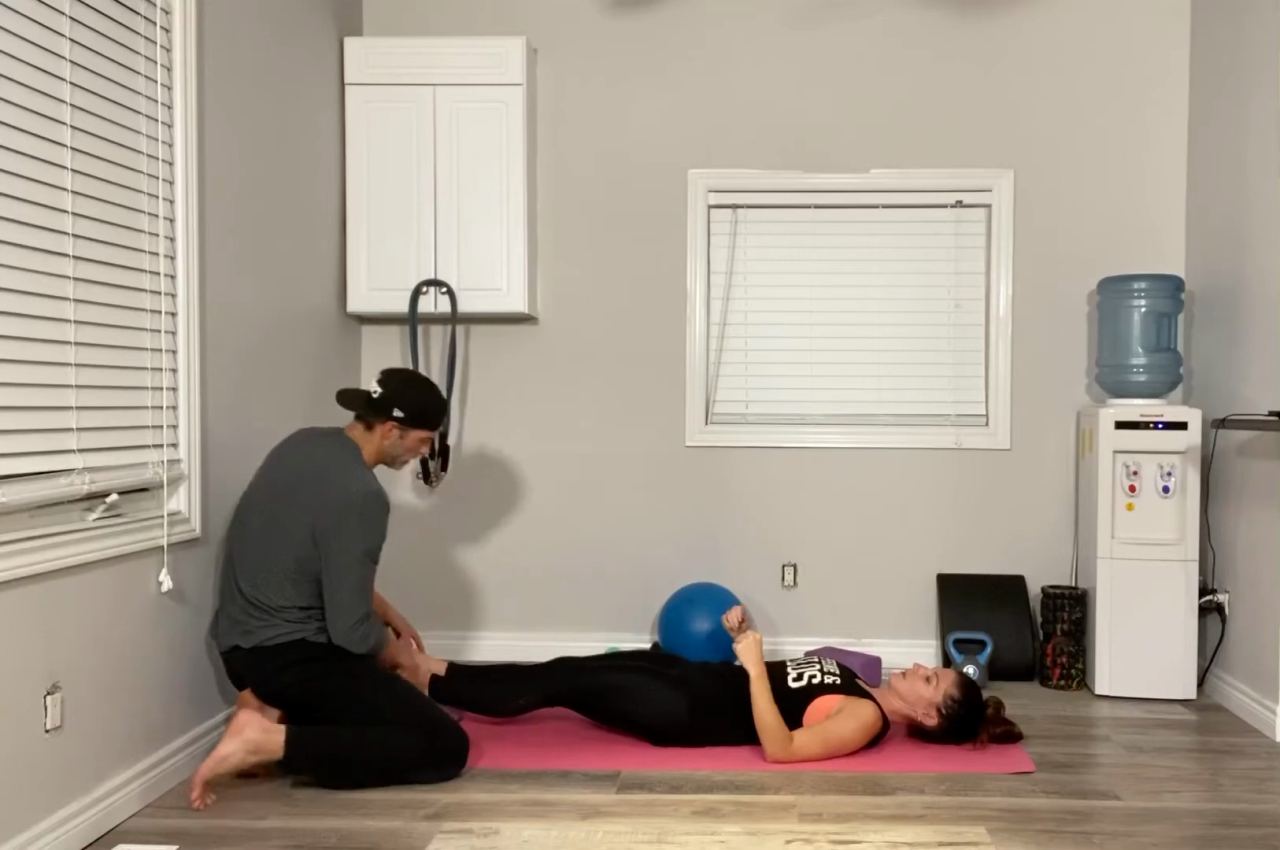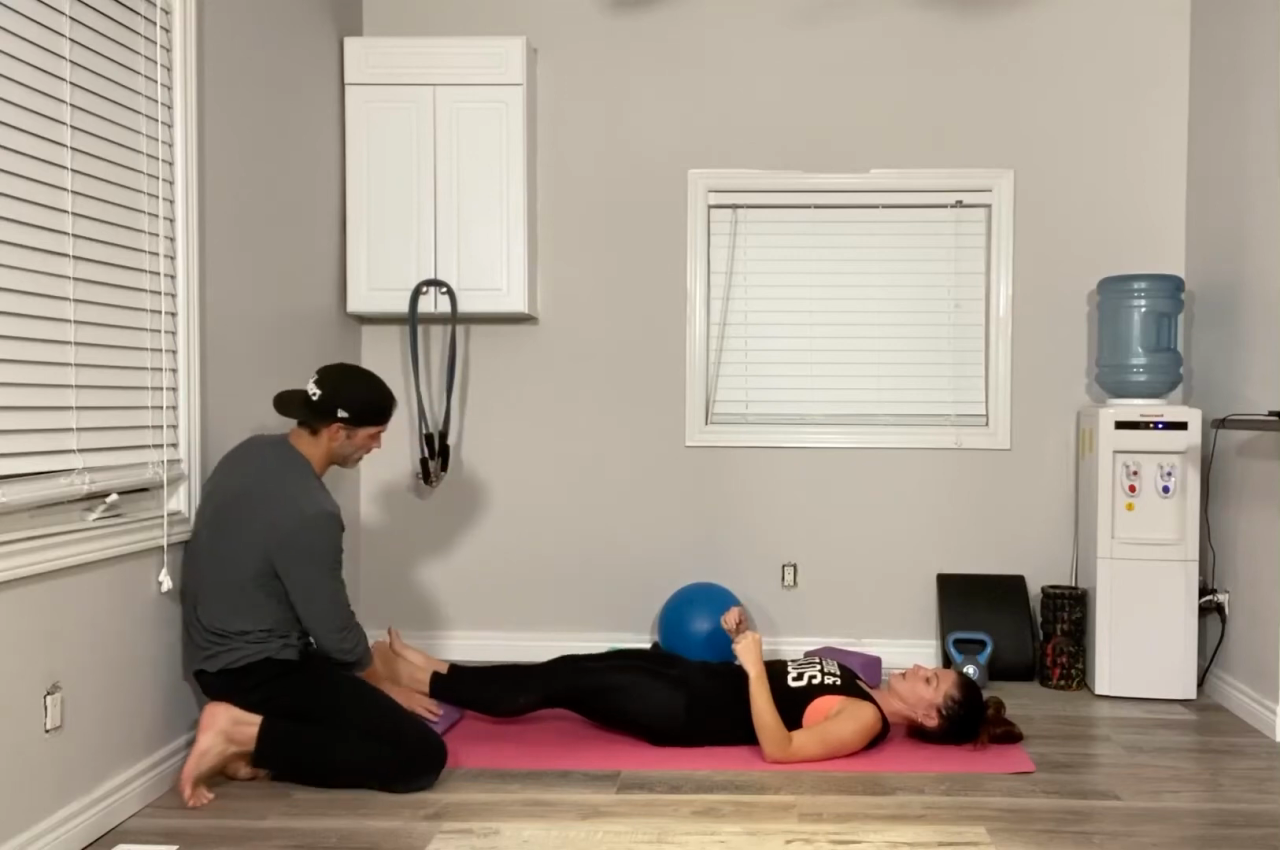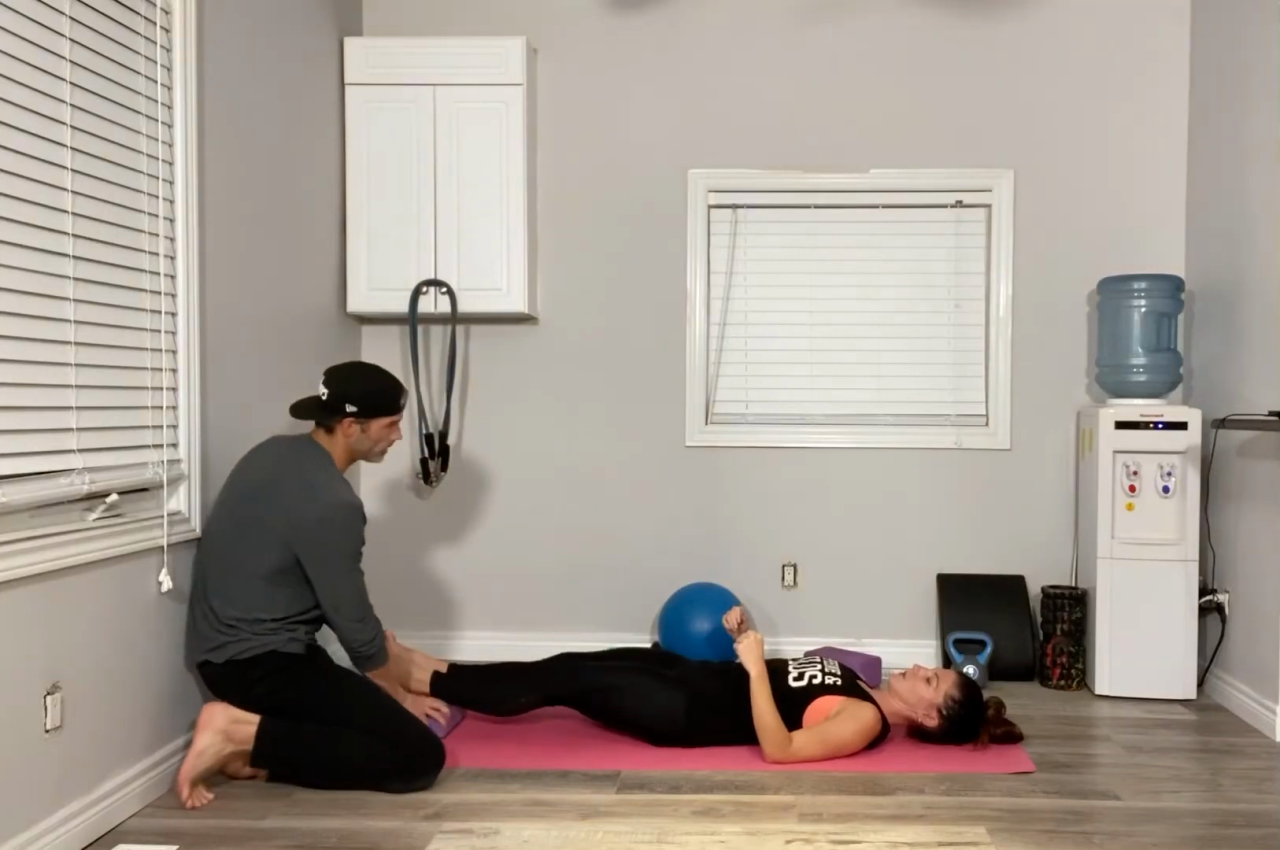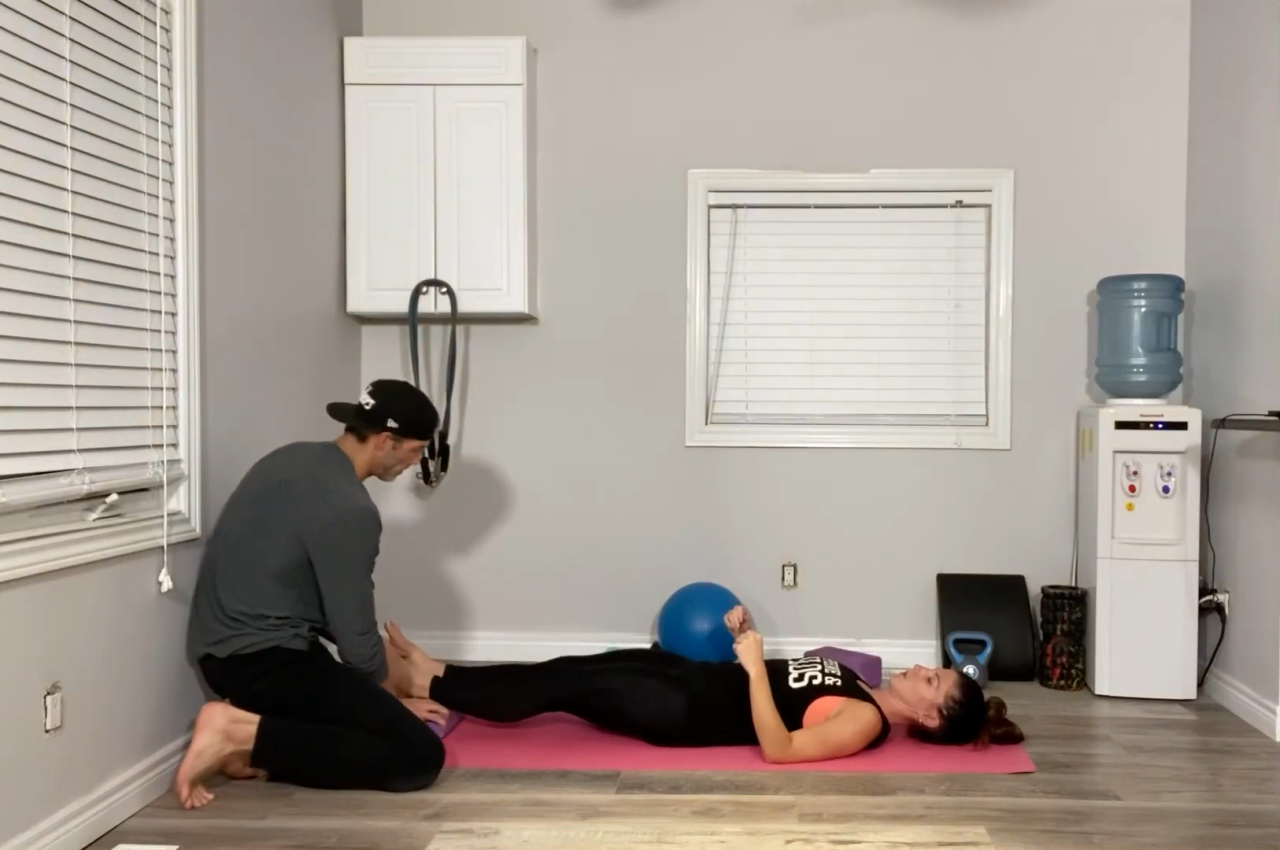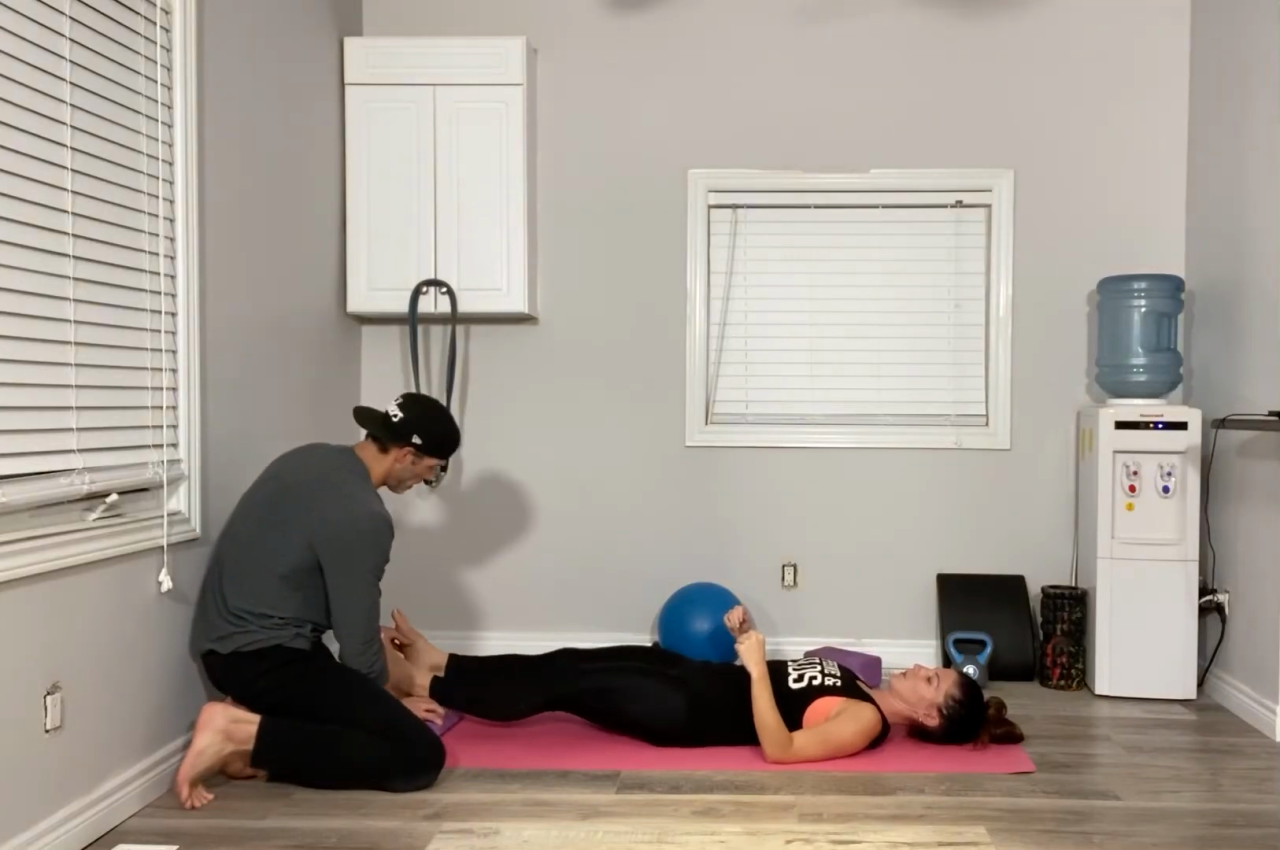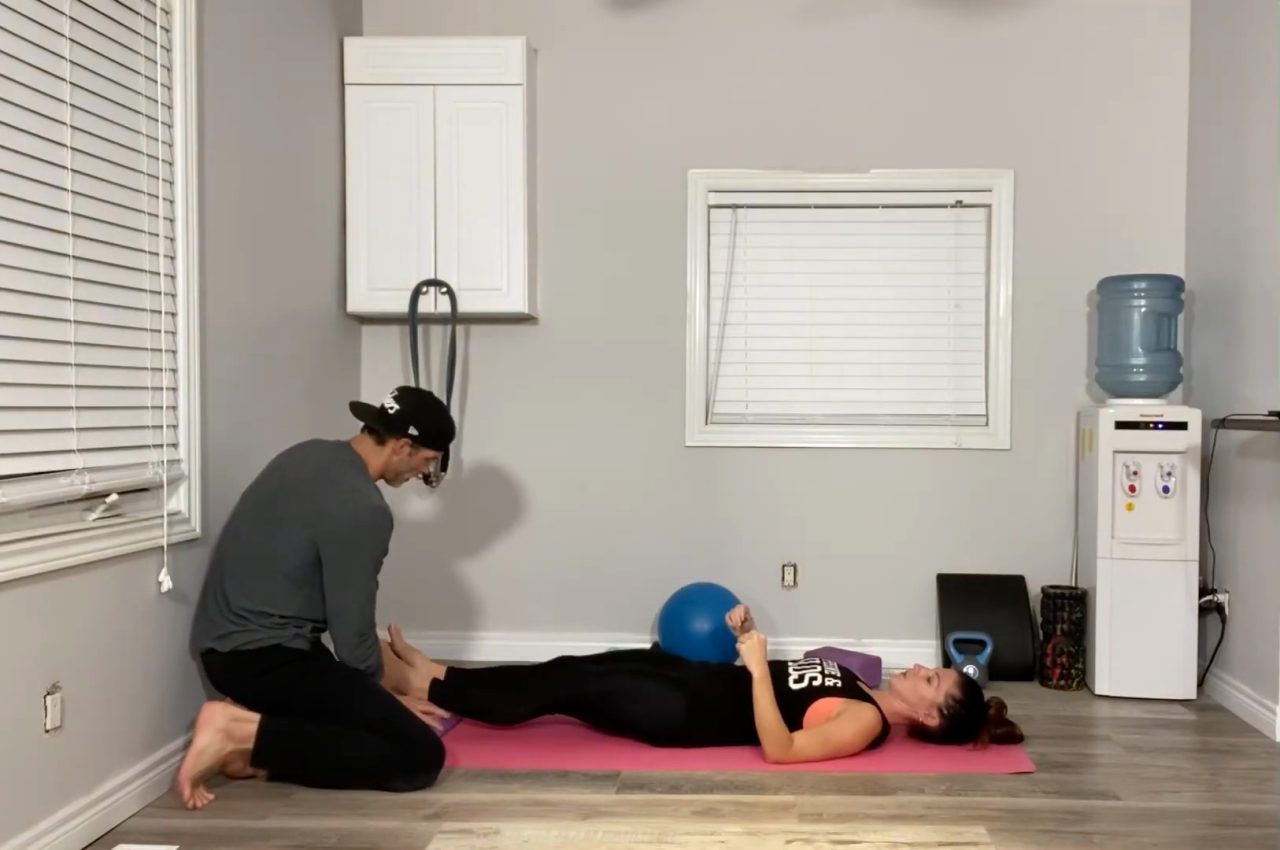
dt=0.4s
person 1, frame 1
left shoulder: (866, 720)
right shoulder: (863, 689)
left elbow: (779, 746)
left wrist: (751, 665)
right wrist: (745, 637)
left hip: (700, 714)
right hip: (706, 677)
left knee: (568, 686)
right knee: (571, 668)
left ankle: (431, 683)
right ankle: (438, 670)
person 1, frame 2
left shoulder: (866, 721)
right shoulder: (858, 692)
left elbow: (778, 747)
left wrist: (752, 666)
right wrist: (744, 638)
left hip: (698, 713)
right hip: (704, 678)
left knee: (567, 686)
right knee: (571, 667)
left ankle: (424, 682)
right ankle: (437, 670)
person 1, frame 3
left shoulder: (866, 721)
right shoulder: (862, 688)
left elbow: (779, 747)
left wrist: (755, 665)
right wrist: (747, 637)
left hip: (701, 714)
right hip: (705, 677)
left knee: (570, 683)
right knee: (571, 665)
left ankle: (430, 685)
right ankle: (440, 672)
person 1, frame 4
left shoulder: (865, 723)
right shoulder: (860, 689)
left elbow: (777, 747)
left wrist: (753, 664)
right wrist: (748, 637)
left hip: (699, 713)
right hip: (704, 677)
left knee: (568, 688)
right knee: (571, 667)
left ankle: (427, 687)
right ankle: (437, 671)
person 1, frame 5
left shoulder: (866, 722)
right shoulder: (862, 690)
left elbow: (779, 747)
left wrist: (755, 664)
right wrist: (749, 638)
left hip: (700, 714)
right hip: (704, 677)
left knee: (569, 687)
right knee: (571, 663)
left ankle: (425, 687)
right ankle: (440, 663)
person 1, frame 6
left shoulder: (863, 724)
right shoulder: (857, 687)
left elbow: (779, 747)
left wrist: (757, 664)
right wrist: (752, 638)
left hip: (700, 713)
right hip: (704, 679)
left knee: (572, 690)
right knee: (568, 669)
left ankle: (432, 691)
right ankle: (439, 675)
person 2, frame 1
left shoulder: (305, 444)
right shoulder: (360, 496)
right elbow: (353, 630)
left wrist: (382, 611)
right wrist: (401, 654)
left hip: (242, 641)
right hip: (285, 652)
right knee: (446, 748)
left ankle: (272, 711)
right ankle: (270, 742)
person 2, frame 2
left shoulder: (254, 452)
right shoulder: (308, 514)
right elbow: (335, 633)
right wrist: (384, 687)
left hip: (223, 655)
right hip: (257, 667)
left knee: (368, 717)
right knee: (421, 755)
left ankle: (252, 734)
right ankle: (245, 733)
person 2, frame 3
left shoulder: (279, 452)
right shoulder: (330, 504)
right elbow: (354, 623)
left wrist: (393, 654)
right wrist: (396, 694)
left hip: (225, 649)
right hip: (259, 660)
left knee: (363, 719)
right knee: (419, 756)
left ankle: (248, 722)
right ankle: (242, 734)
person 2, frame 4
left shoulder: (299, 458)
right shoulder: (348, 509)
right elbow: (356, 637)
left wrist: (398, 673)
right wrist: (394, 699)
left hip: (225, 645)
right hip: (260, 656)
left knee: (362, 715)
right knee: (419, 756)
left ankle: (249, 723)
right ankle: (242, 734)
person 2, frame 5
left shoulder: (313, 459)
right shoulder: (362, 517)
right elbow: (358, 646)
left wrist: (394, 669)
right wrist: (391, 700)
left hip: (228, 643)
right hip: (262, 654)
left knee: (363, 718)
right knee: (420, 757)
left ankle: (252, 719)
right ankle: (243, 735)
person 2, frame 6
left shoulder: (310, 455)
right shoulder: (362, 509)
right elbow: (353, 644)
left wrist: (390, 664)
right wrist: (393, 694)
left hip: (226, 644)
right hip: (262, 655)
left knee: (368, 718)
right knee: (420, 756)
left ankle: (252, 719)
right ankle: (243, 734)
